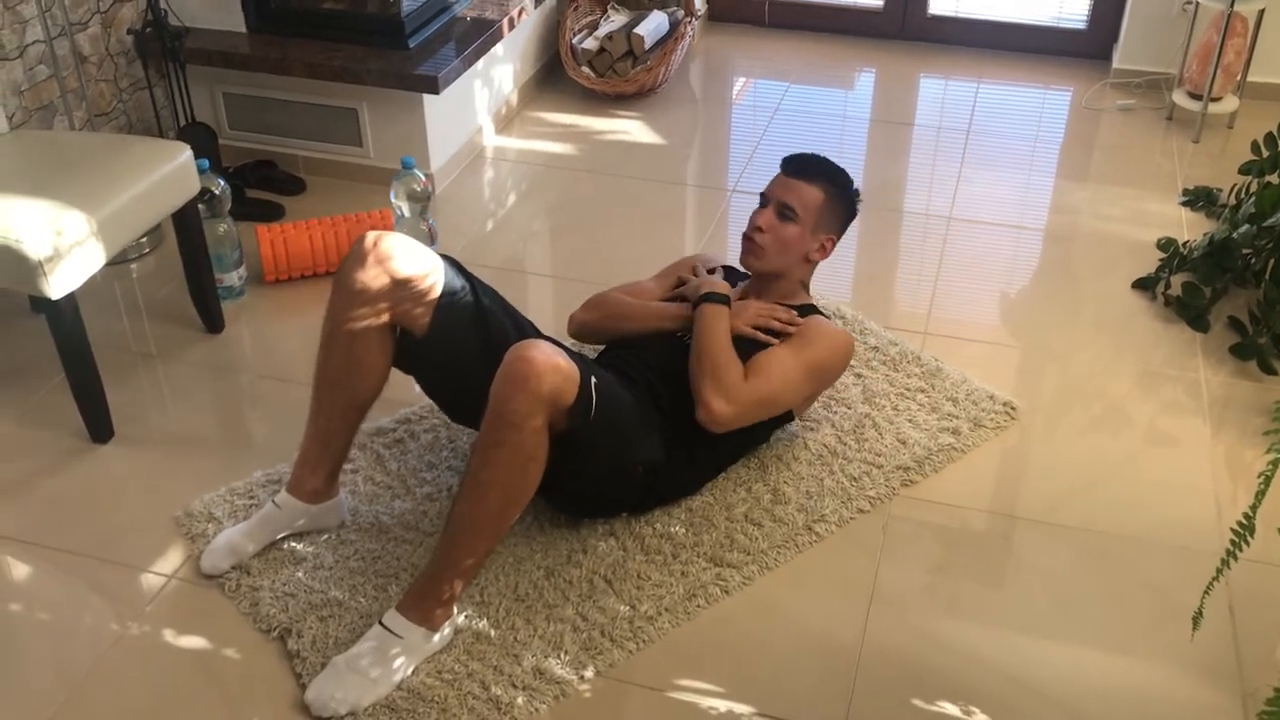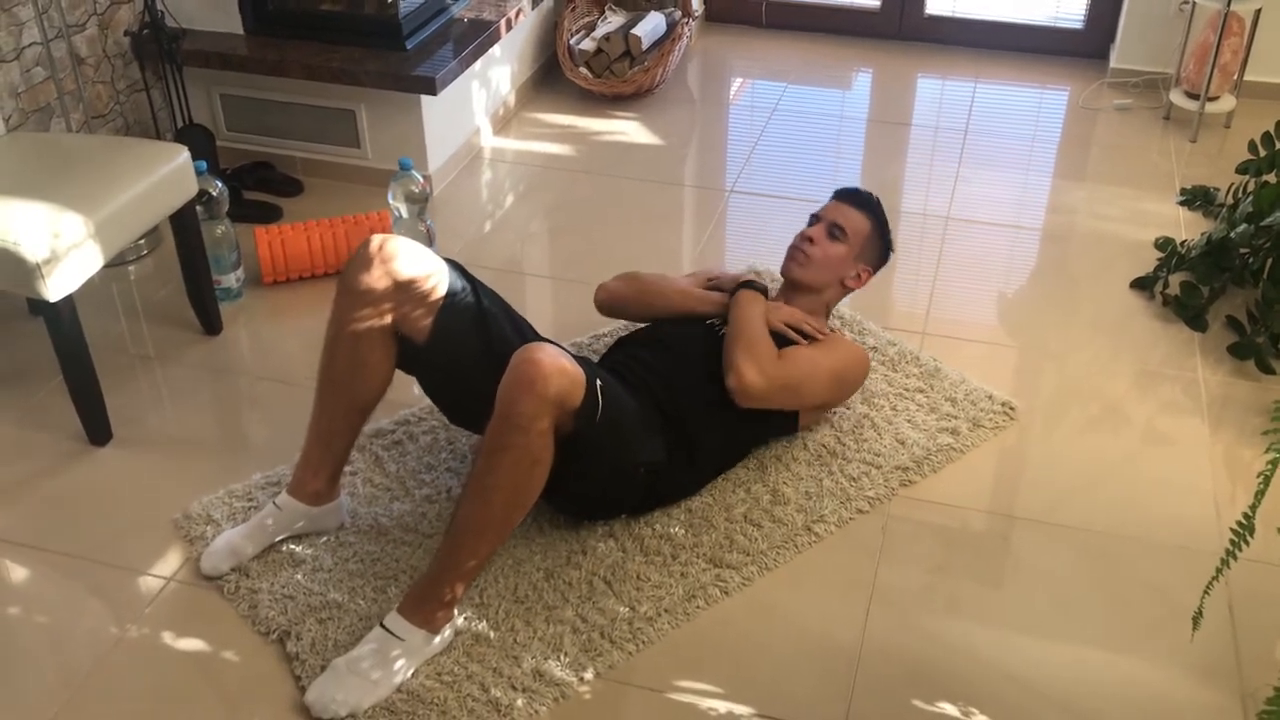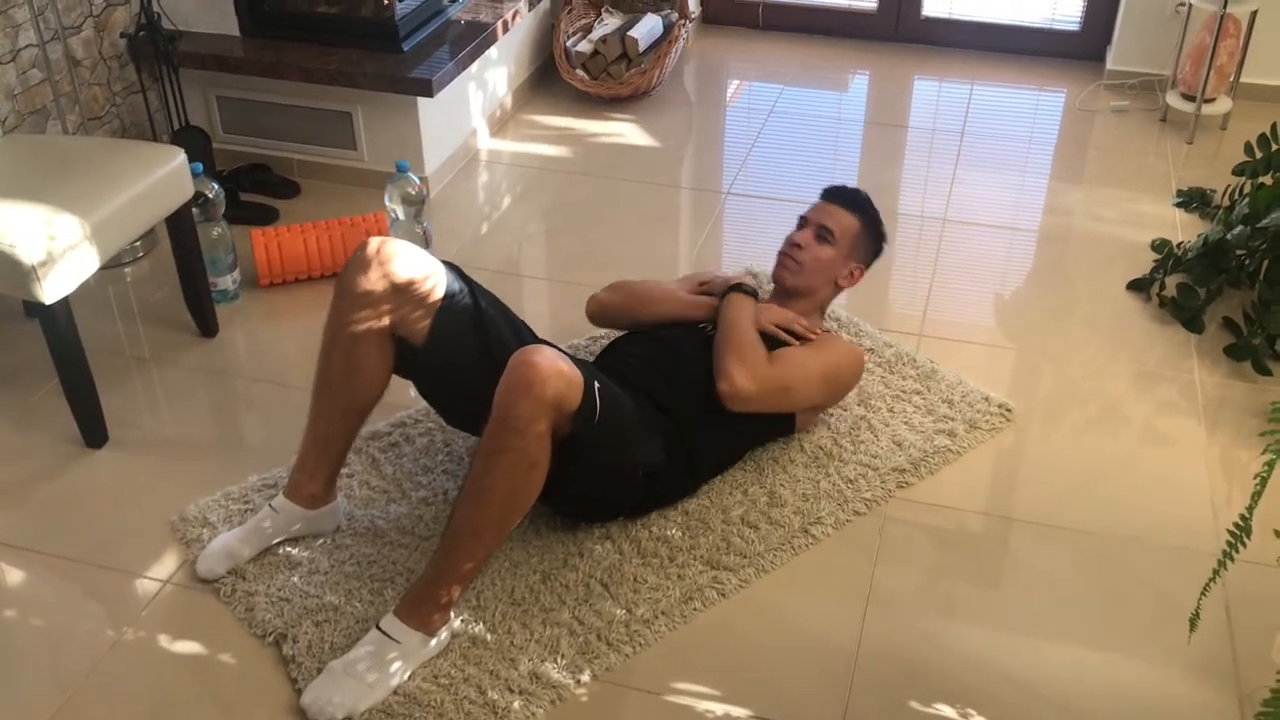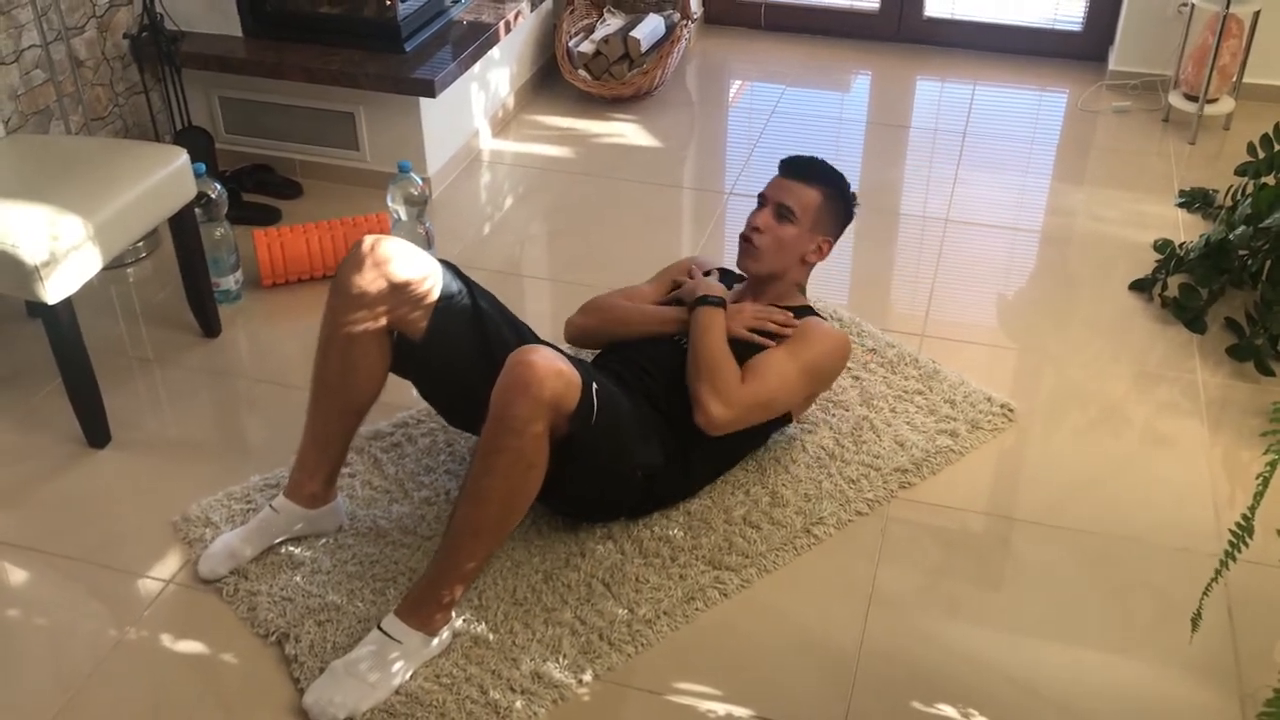
dt=0.4s
person 1, frame 1
left shoulder: (821, 340)
right shoulder: (710, 272)
left elbow: (718, 407)
right elbow: (586, 320)
left wrist: (710, 304)
right wrist: (699, 305)
left hip: (634, 453)
right hip: (562, 400)
left knee: (534, 367)
right knee: (382, 259)
left ankle: (426, 613)
right ankle: (311, 493)
person 1, frame 2
left shoulder: (838, 357)
right shoulder: (731, 287)
left elbow: (748, 381)
right elbow: (612, 295)
left wrist: (745, 295)
right wrist: (730, 299)
left hip: (635, 454)
right hip: (566, 405)
left knee: (542, 370)
right knee: (385, 264)
left ankle: (427, 614)
right ankle: (312, 494)
person 1, frame 3
left shoulder: (832, 357)
right shoulder: (726, 293)
left elbow: (738, 384)
right elbow: (603, 305)
left wrist: (736, 299)
right wrist: (725, 302)
left hip: (632, 455)
right hip: (556, 408)
left knee: (540, 373)
right knee: (382, 267)
left ankle: (423, 617)
right ankle: (308, 497)
person 1, frame 4
left shoulder: (817, 341)
right shoulder: (703, 274)
left elbow: (716, 410)
right elbow: (582, 325)
left wrist: (706, 308)
right wrist: (696, 308)
left hip: (633, 457)
right hip: (562, 404)
left knee: (535, 373)
right knee: (379, 263)
left ankle: (425, 617)
right ankle: (309, 497)
